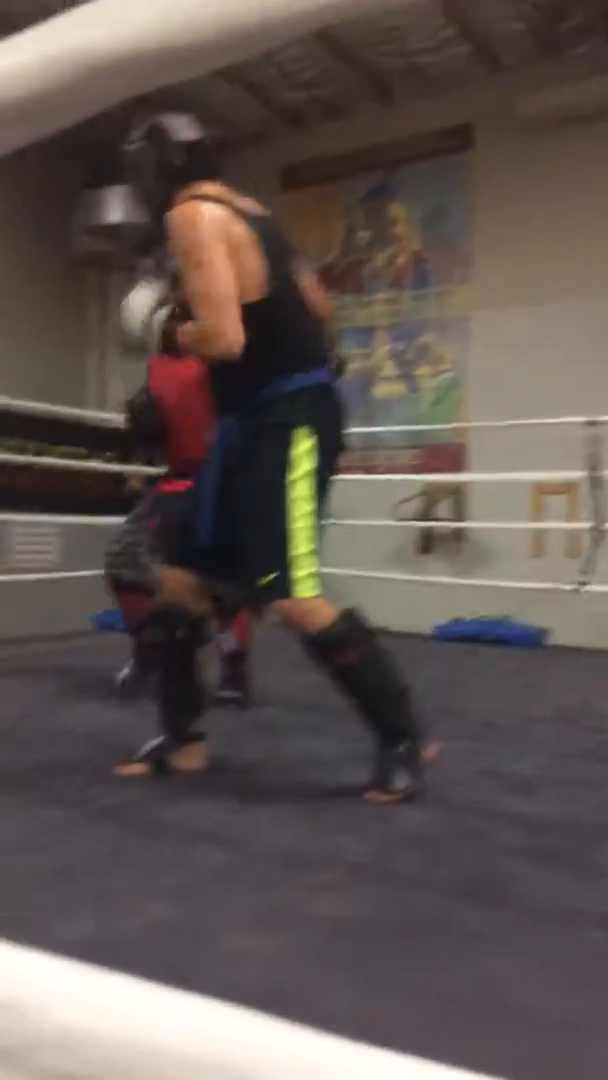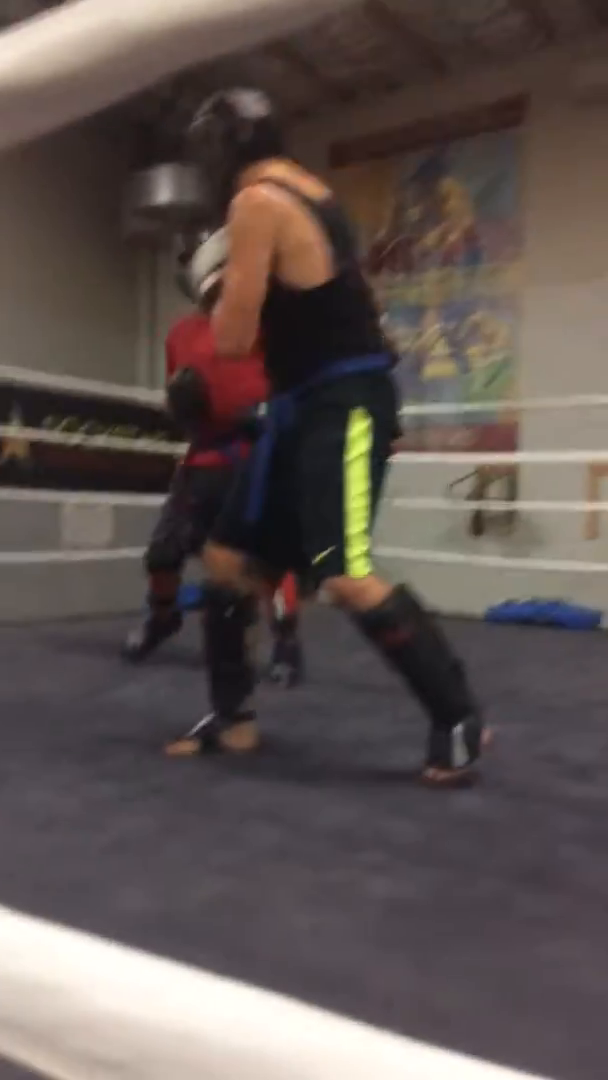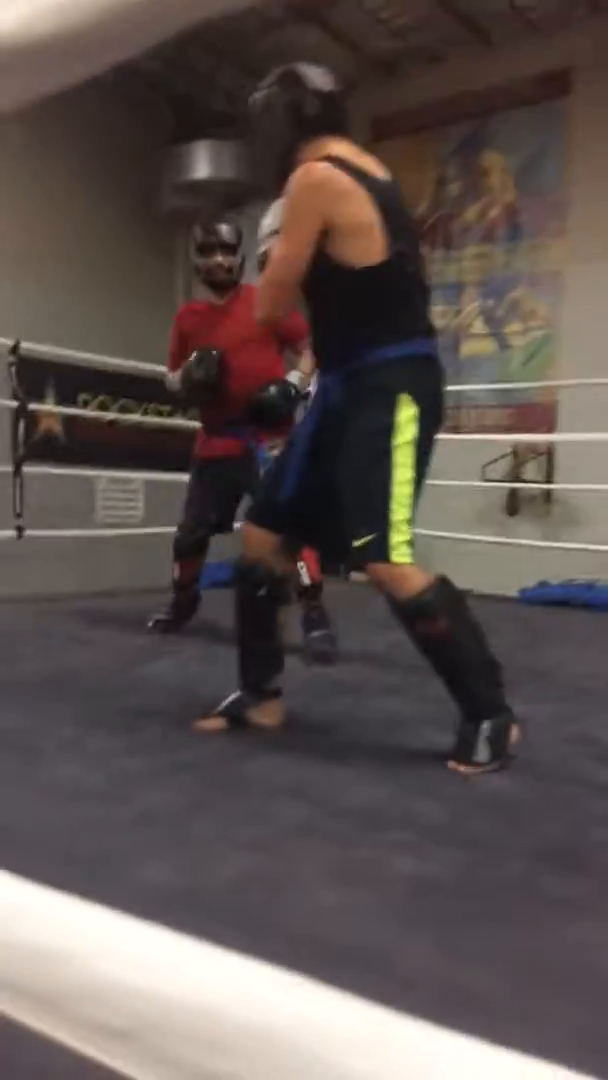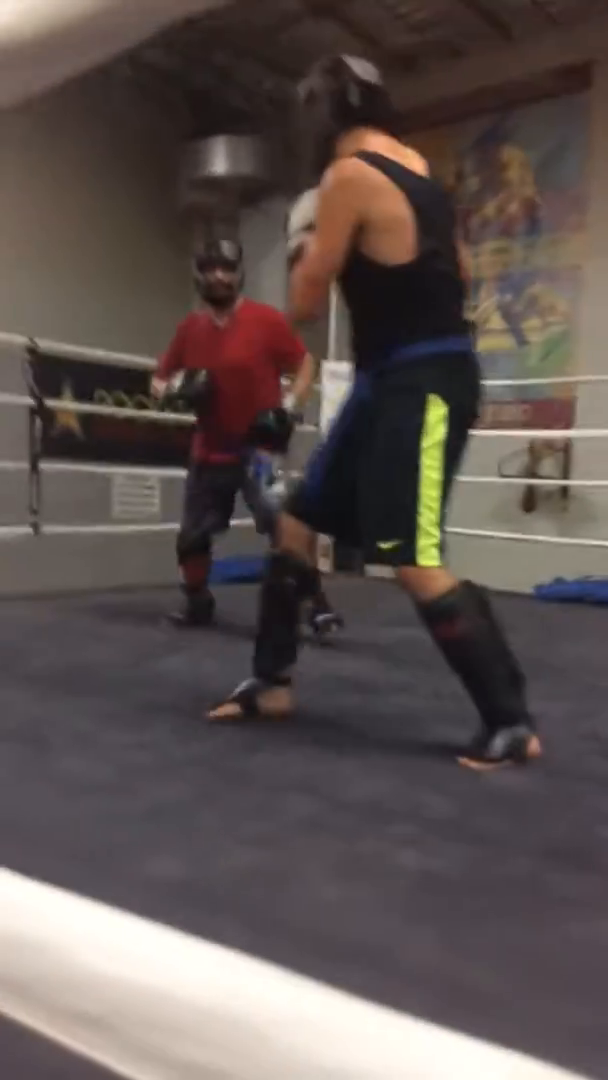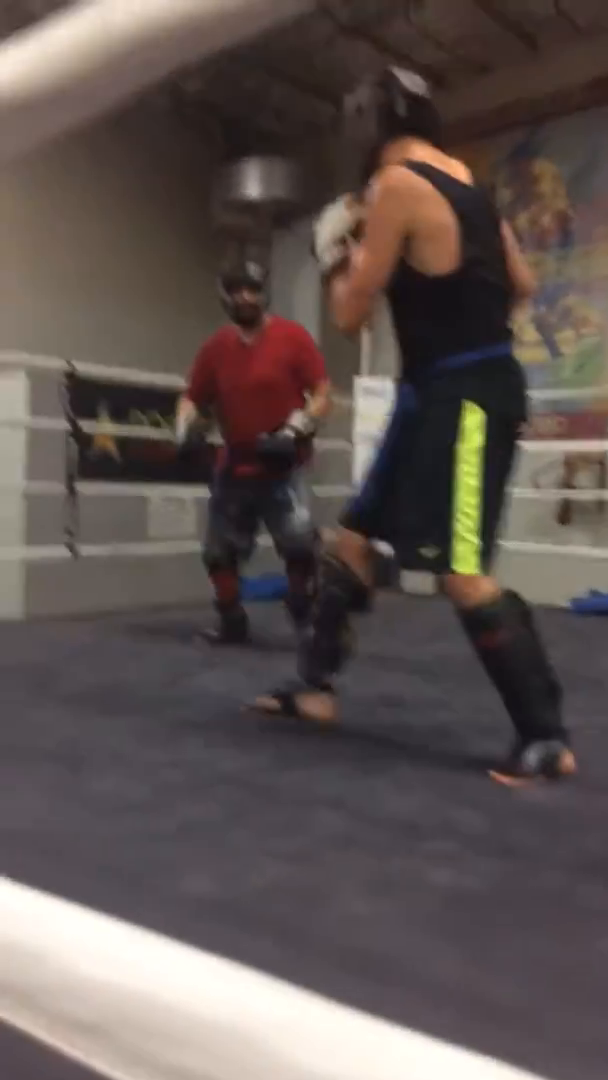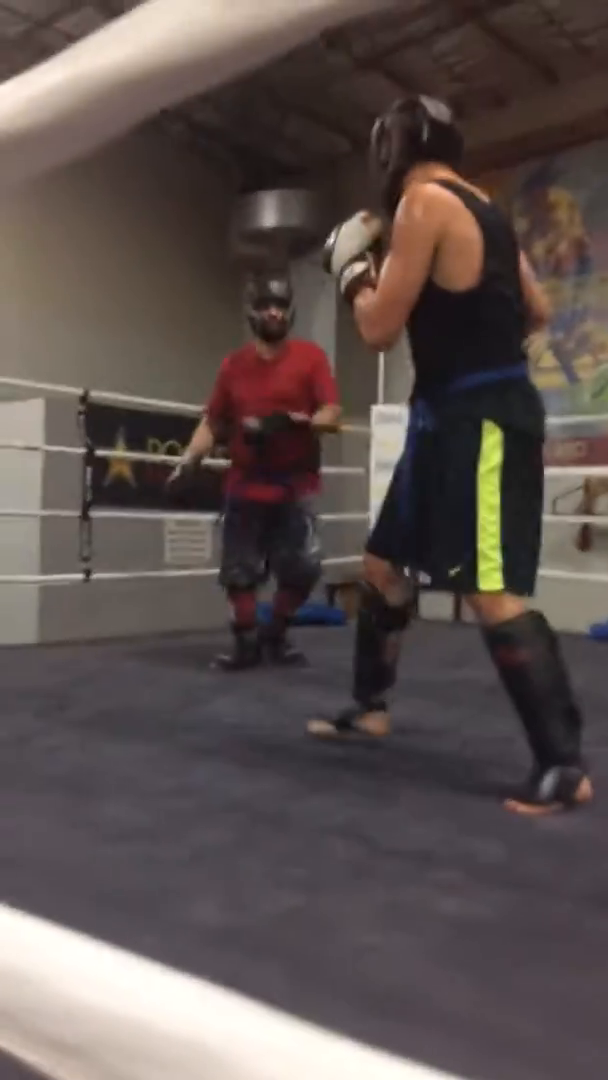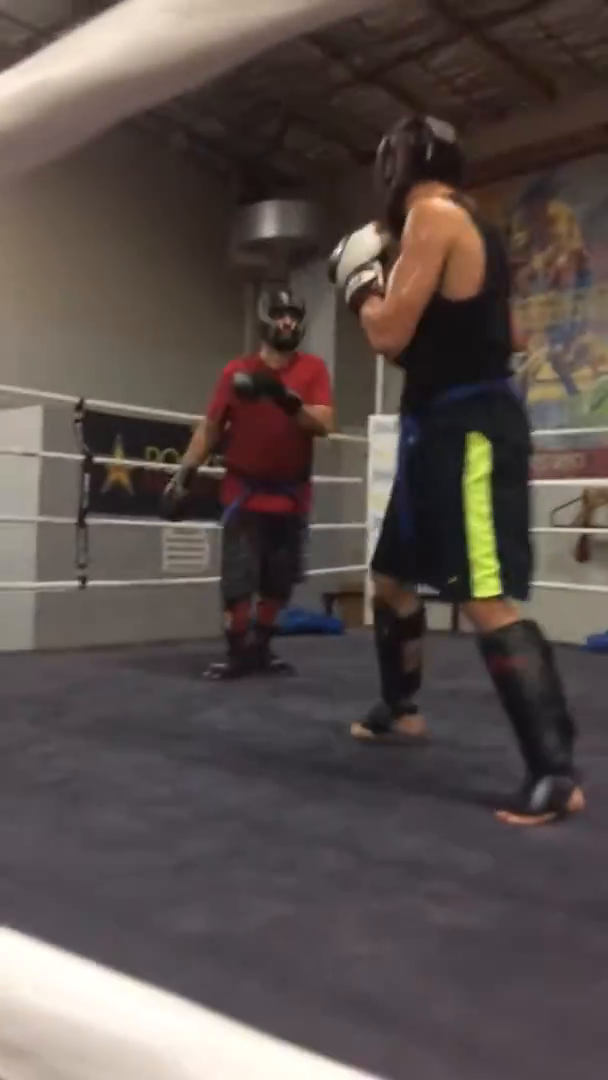
dt=0.1s
person 1, frame 1
left shoulder: (192, 218)
right shoulder: (247, 213)
left elbow: (224, 340)
right elbow: (316, 305)
left wrist: (171, 329)
left hip: (289, 416)
right hip: (249, 418)
left knee: (292, 598)
right knee: (179, 579)
left ankle: (401, 737)
right ankle: (183, 737)
person 1, frame 2
left shoulder: (255, 204)
right shoulder: (313, 198)
left elbow: (233, 338)
left wrist: (228, 287)
left hip: (347, 402)
right hip: (302, 403)
left knee: (346, 576)
right knee: (227, 557)
left ankle: (457, 716)
right ankle: (234, 717)
person 1, frame 3
left shoulder: (314, 180)
right shoulder: (372, 173)
left elbow: (268, 309)
left wrist: (277, 253)
left hip: (391, 385)
right hip: (350, 384)
left knee: (386, 563)
right knee: (261, 537)
left ankle: (489, 714)
right ankle: (259, 693)
person 1, frame 4
left shoulder: (350, 177)
right shoulder: (418, 171)
left elbow: (304, 304)
right elbow: (457, 277)
left wrist: (306, 247)
left hip: (421, 384)
right hip: (388, 382)
left knee: (416, 563)
right knee: (298, 528)
left ankle: (511, 722)
right ankle: (269, 682)
person 1, frame 5
left shoulder: (396, 186)
right shoulder: (464, 181)
left elbow: (350, 315)
right elbow: (521, 285)
left wrist: (337, 258)
left hip: (464, 392)
right hip: (435, 390)
left knee: (458, 572)
right knee: (351, 538)
left ankle: (546, 736)
right ankle: (314, 687)
person 1, frame 6
left shoulder: (425, 203)
right shoulder: (479, 207)
left elbow: (379, 328)
right elbow: (538, 312)
left wrist: (355, 272)
left hip: (483, 414)
right hip: (450, 413)
left knee: (491, 591)
right knee: (383, 564)
left ankle: (563, 763)
right ankle: (368, 704)
person 1, frame 7
left shoulder: (431, 216)
right shoulder: (472, 225)
left elbow: (388, 336)
right elbow: (510, 338)
left wrist: (360, 280)
left hip: (467, 428)
right hip: (438, 427)
left knee: (486, 601)
right knee: (389, 578)
left ankle: (555, 773)
right ankle: (399, 708)
person 2, frame 1
right shoulder: (159, 364)
right wrist: (140, 421)
right hip: (170, 483)
right knee: (125, 564)
left ankle: (235, 672)
right ankle: (147, 650)
person 2, frame 2
right shoulder: (179, 333)
right wrist: (176, 396)
left hip: (255, 452)
right hip: (203, 456)
right knee: (165, 546)
left ankle: (287, 650)
right ankle: (160, 621)
person 2, frame 3
right shoulder: (187, 317)
left elbow: (310, 346)
right elbow: (173, 379)
left wrist: (293, 385)
right wrist: (188, 378)
left hip: (265, 435)
right hip: (214, 441)
right knee: (190, 535)
left ankle: (315, 617)
right ankle: (182, 605)
person 2, frame 4
left shoulder: (266, 319)
right shoulder: (188, 331)
left elbow: (305, 369)
right elbow: (159, 382)
left wrist: (287, 412)
right wrist: (176, 390)
left hip: (259, 446)
right hip: (210, 450)
left knee: (281, 520)
right knee: (192, 537)
left ankle: (316, 604)
right ankle: (198, 603)
person 2, frame 5
left shoulder: (292, 336)
right shoulder: (214, 349)
left elbow: (323, 395)
right elbow: (192, 400)
left wrist: (295, 432)
right wrist: (186, 429)
left hip: (281, 462)
right hip: (236, 463)
left knee: (300, 541)
right knee: (220, 551)
left ankle: (303, 609)
right ankle: (232, 620)
person 2, frame 6
left shoulder: (310, 357)
right shoulder: (234, 366)
left elbow: (334, 418)
right elbow: (212, 424)
left wrist: (290, 423)
right wrist: (187, 464)
left hip: (297, 483)
right hip: (246, 483)
left knee: (302, 571)
right knee: (239, 573)
left ankle: (276, 634)
right ankle: (246, 645)
person 2, frame 7
left shoulder: (313, 369)
right shoulder: (236, 372)
left elbow: (323, 424)
right elbow: (209, 429)
left wrist: (283, 395)
right wrist: (182, 475)
left hip: (292, 494)
right hip: (245, 491)
left knee: (280, 580)
right knee: (238, 579)
left ankle: (259, 646)
right ankle: (238, 653)
